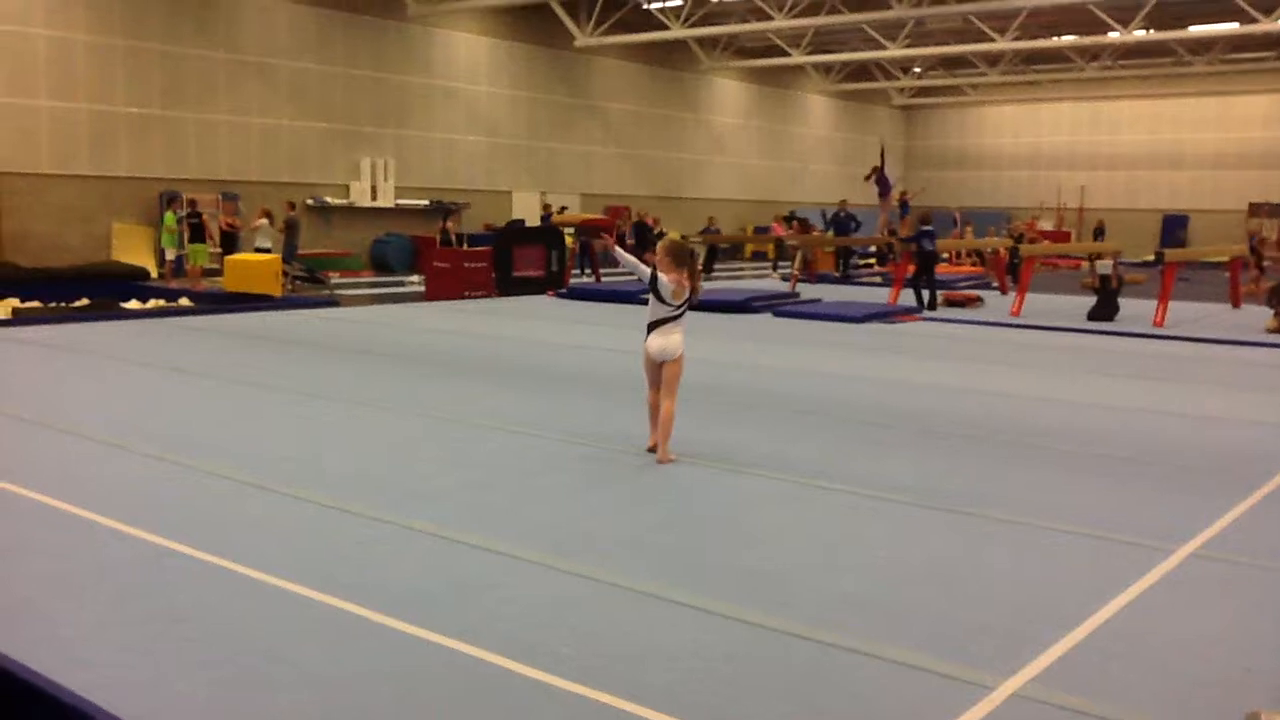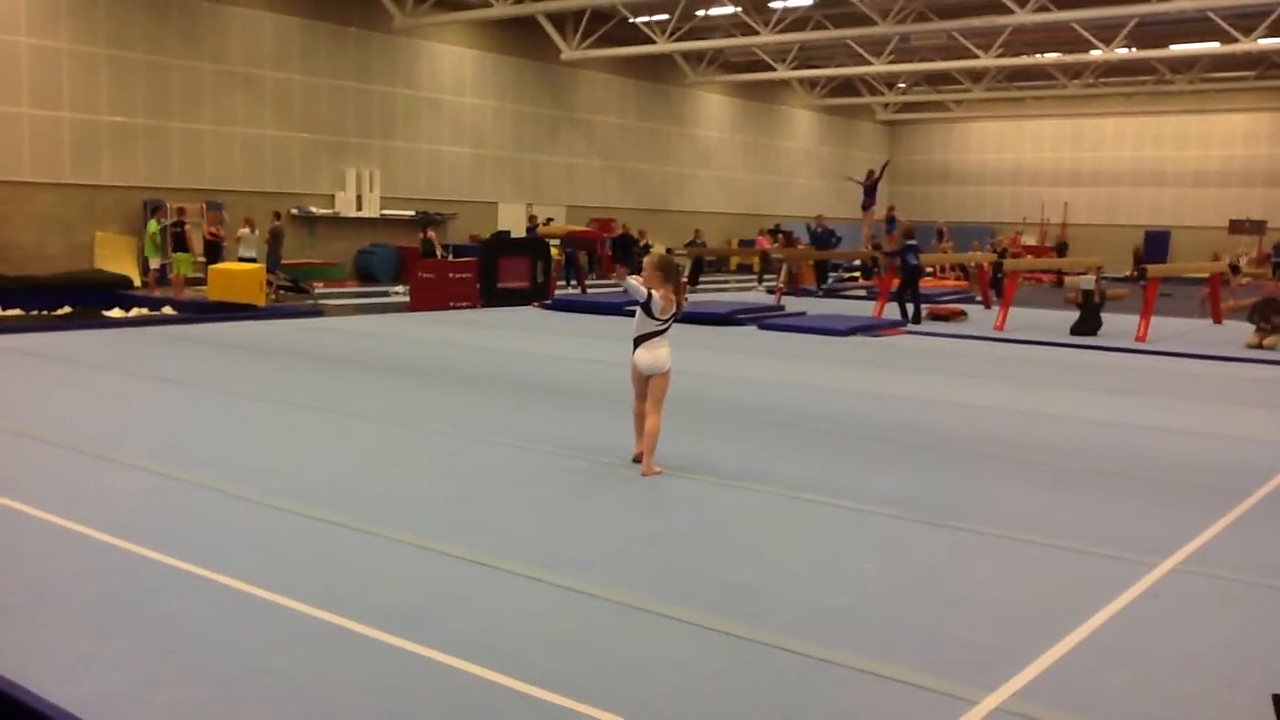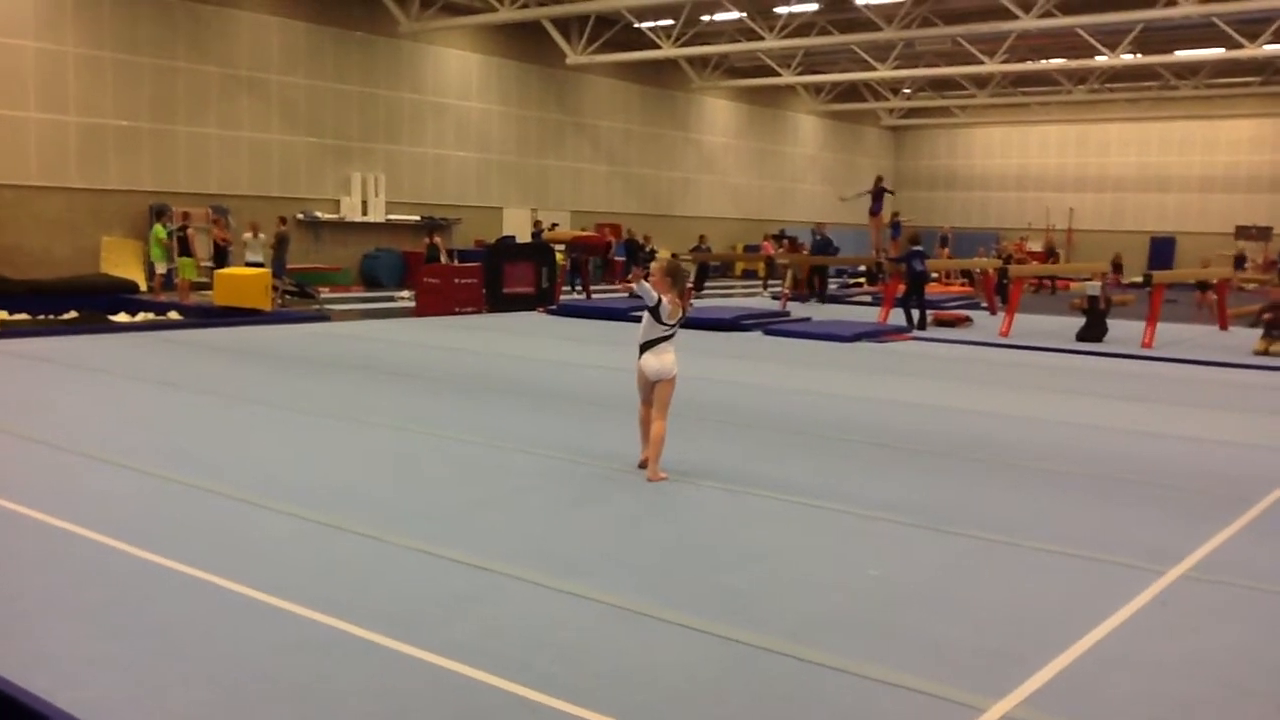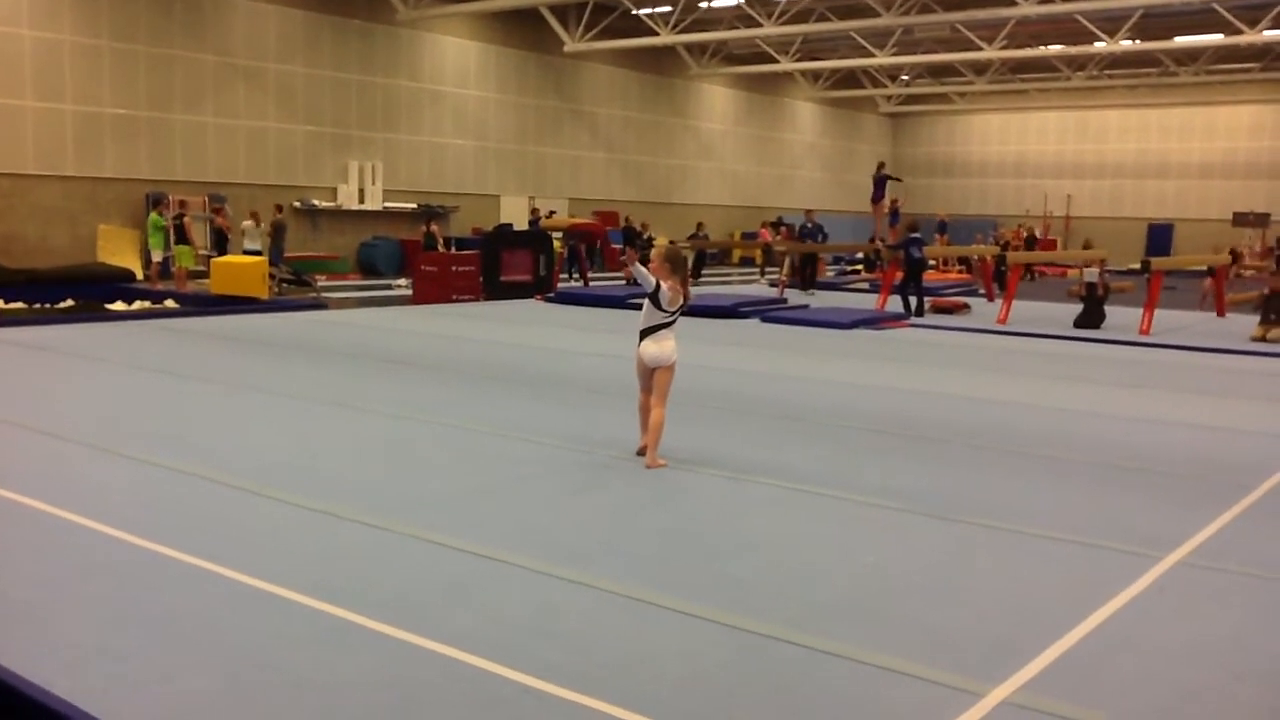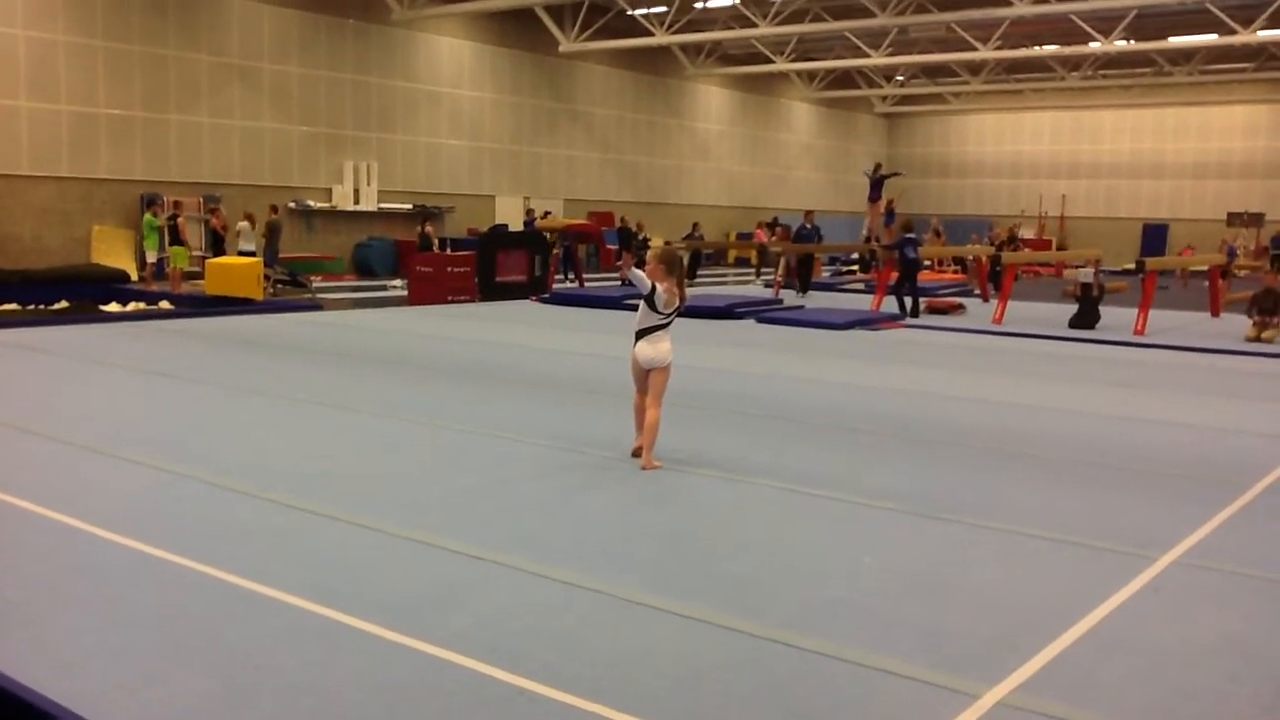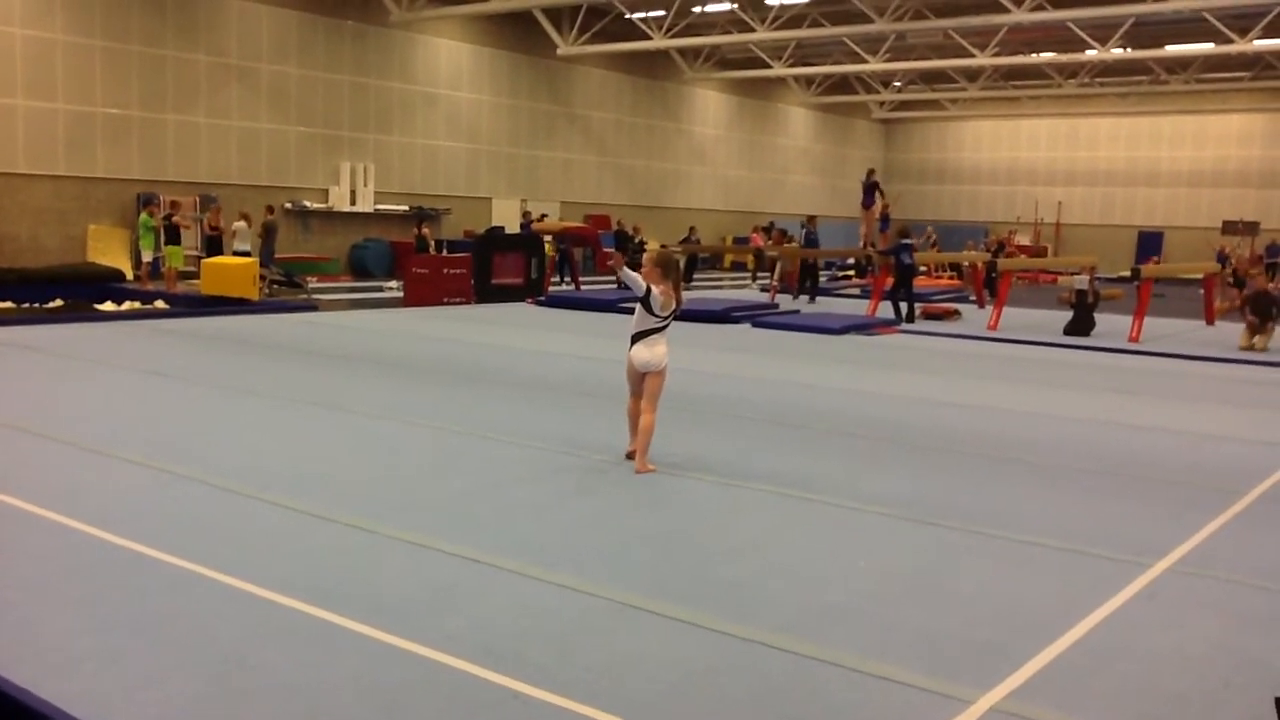
dt=0.7s
person 1, frame 1
left shoulder: (660, 281)
right shoulder: (688, 284)
left elbow: (637, 267)
left wrist: (614, 249)
right wrist: (658, 263)
left hip: (655, 341)
right hip: (674, 343)
left knee: (654, 390)
right knee: (668, 398)
left ankle: (654, 437)
right ankle: (663, 449)
person 1, frame 2
left shoulder: (651, 298)
right shoulder: (672, 298)
left elbow: (639, 290)
right elbow: (644, 286)
left wrist: (624, 279)
right wrist: (629, 278)
left hip: (642, 355)
right hip: (661, 357)
left knee: (639, 401)
right knee: (654, 412)
left ankle: (639, 447)
right ankle: (648, 463)
person 1, frame 3
left shoulder: (661, 303)
right shoulder: (678, 303)
left elbow: (649, 294)
left wrist: (637, 282)
right wrist: (636, 286)
left hip: (648, 360)
right hip: (667, 362)
left knee: (645, 406)
right knee: (660, 417)
left ankle: (645, 453)
right ankle: (653, 468)
person 1, frame 4
left shoulder: (660, 289)
right shoulder: (681, 292)
left elbow: (647, 279)
left wrist: (634, 265)
right wrist: (635, 269)
left hip: (648, 347)
right hip: (667, 350)
left knee: (645, 394)
right knee: (659, 404)
left ankle: (645, 440)
right ankle: (652, 455)
person 1, frame 5
left shoulder: (655, 291)
right shoulder: (677, 293)
left elbow: (641, 282)
left wrist: (629, 269)
right wrist: (632, 271)
left hip: (643, 349)
right hip: (663, 351)
left knee: (640, 394)
right knee: (654, 405)
left ankle: (639, 440)
right ankle: (647, 457)
person 1, frame 6
left shoulder: (650, 293)
right shoulder: (673, 296)
left elbow: (637, 284)
left wrist: (621, 270)
right wrist: (625, 271)
left hip: (638, 352)
right hip: (658, 355)
left knee: (635, 397)
right knee: (649, 409)
left ankle: (632, 444)
right ankle: (641, 461)
